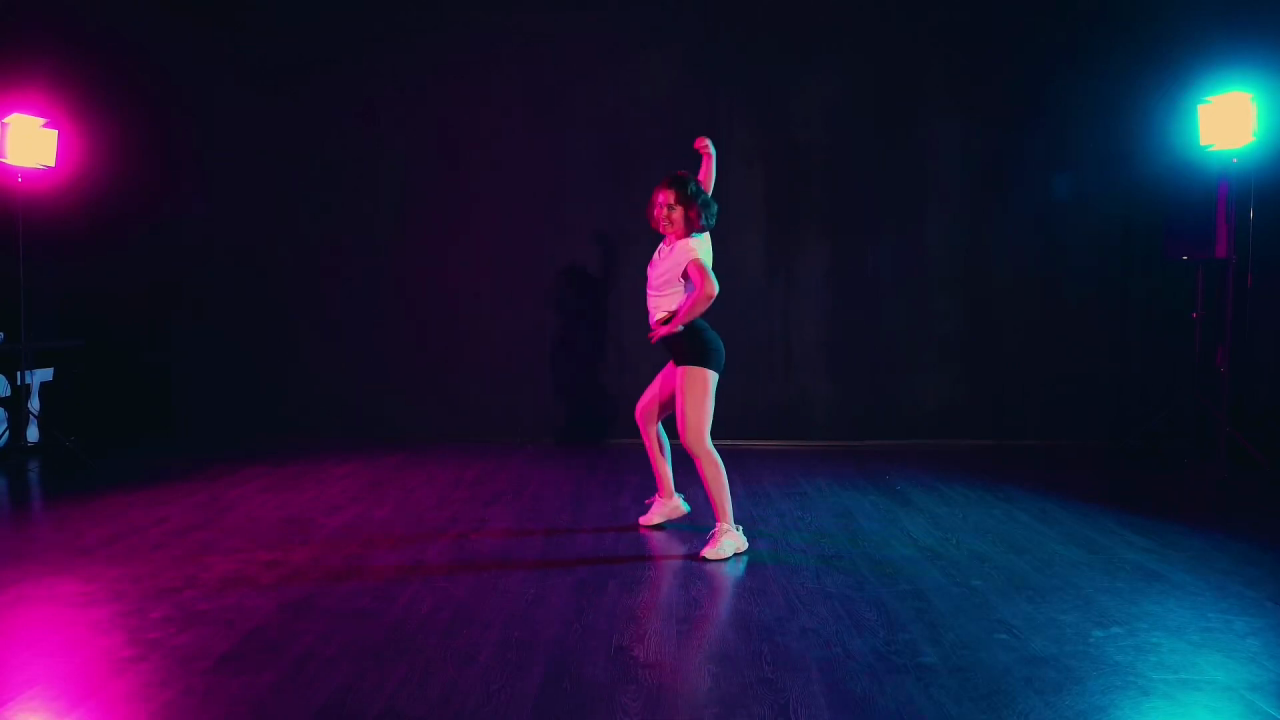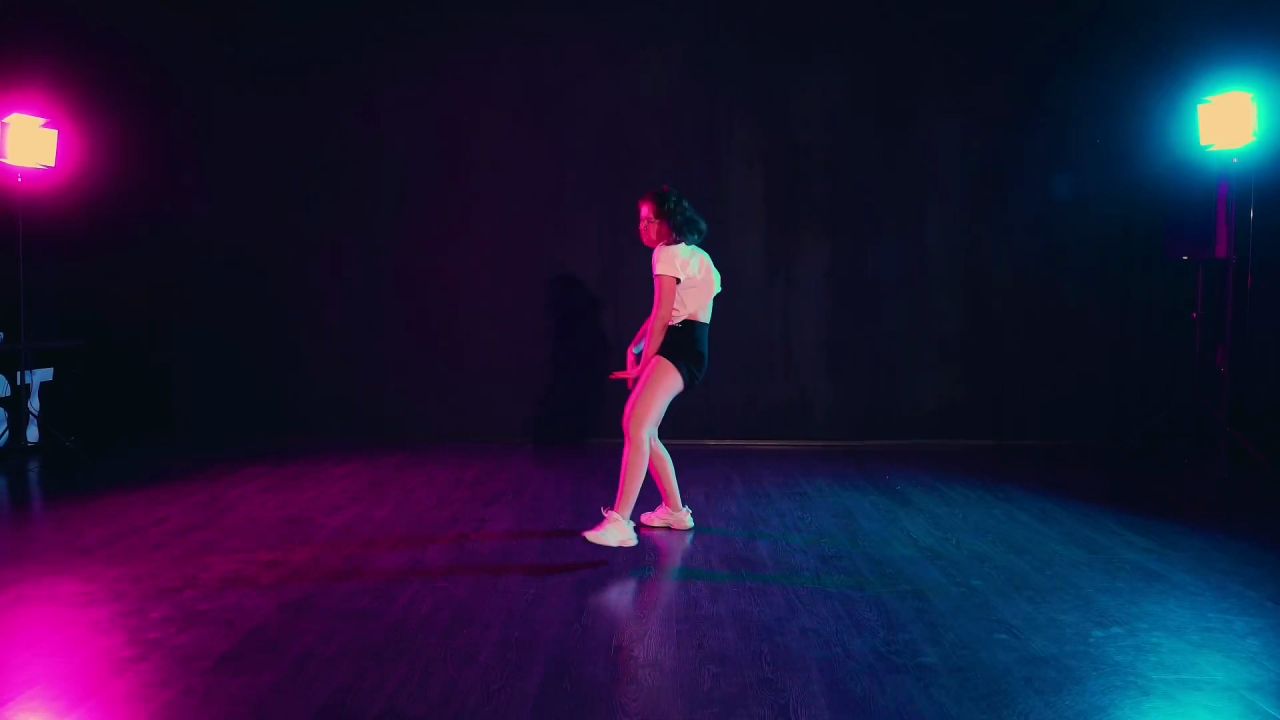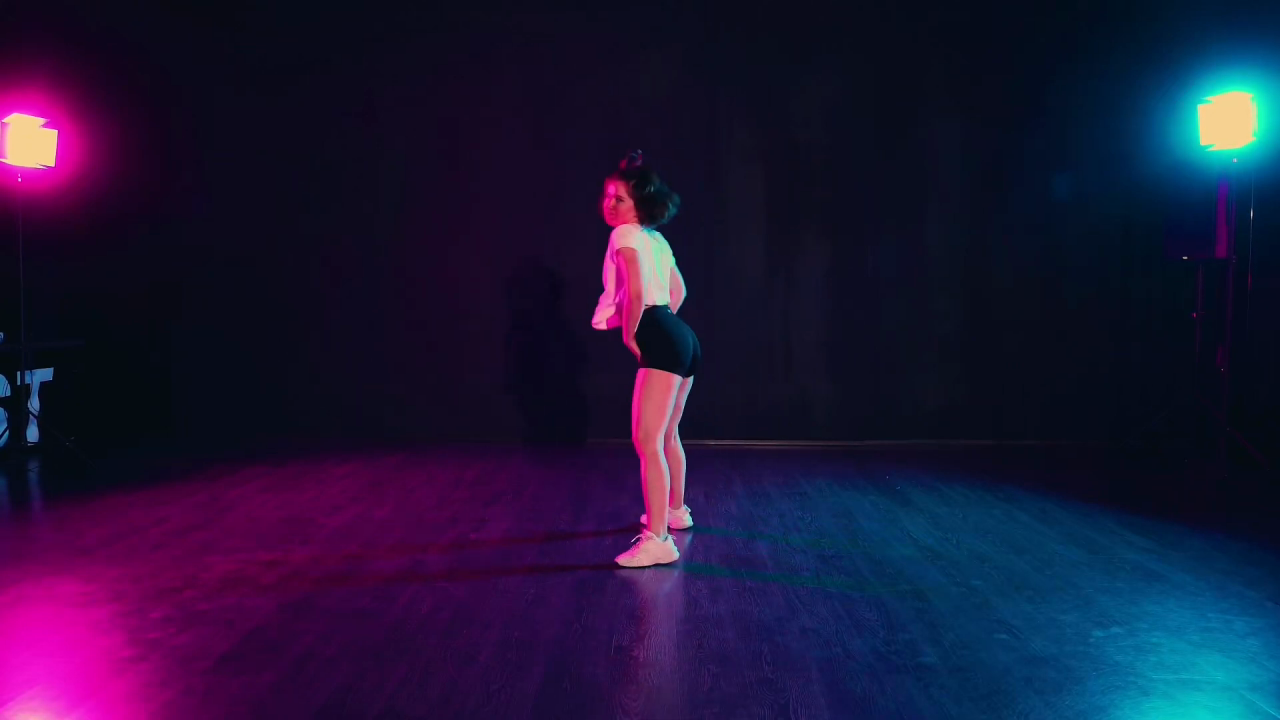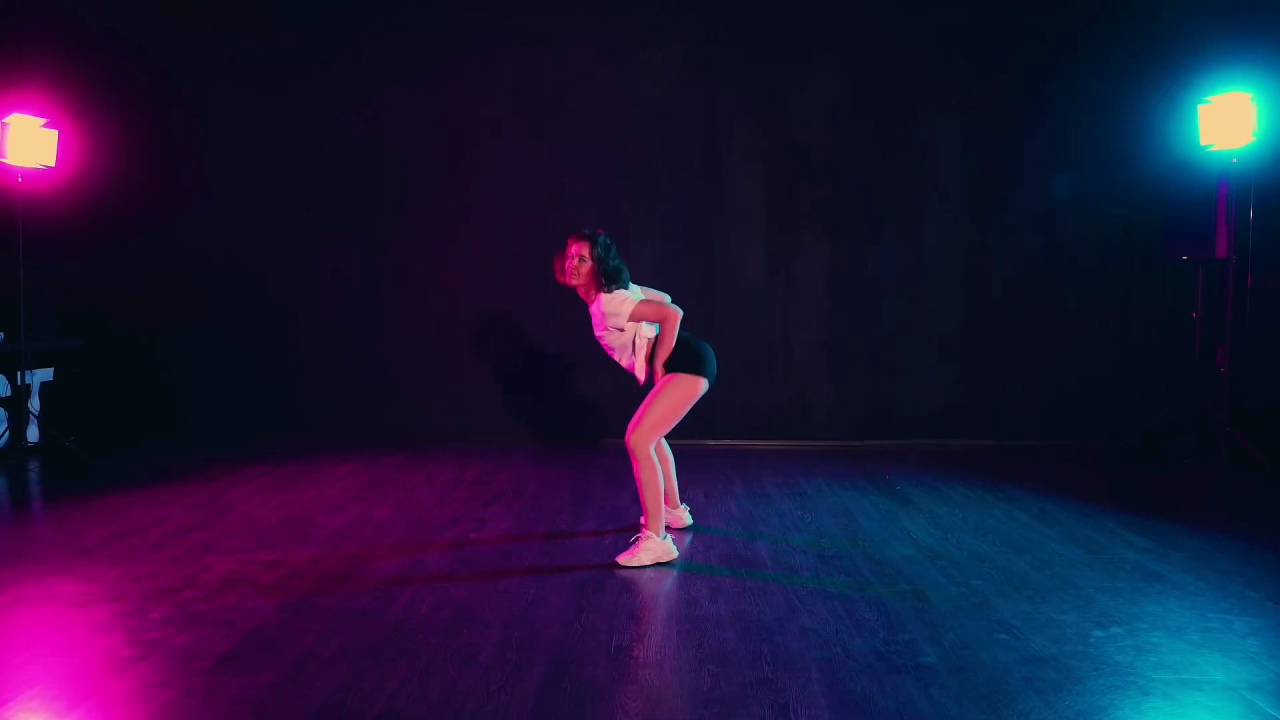
dt=0.4s
person 1, frame 1
left shoulder: (688, 248)
right shoulder: (679, 241)
left elbow: (709, 289)
right elbow: (703, 190)
left wrist: (677, 321)
right wrist: (708, 156)
left hip: (697, 348)
right hip: (686, 349)
left knee: (693, 439)
right knee: (646, 414)
left ankle: (728, 530)
right ankle: (668, 499)
person 1, frame 2
left shoulder: (668, 255)
right shoulder: (686, 252)
left elbow: (661, 317)
left wrist: (643, 365)
right wrist: (636, 345)
left hip: (681, 346)
right hip: (679, 345)
left knee: (635, 423)
right knee: (637, 428)
left ankle: (619, 521)
right ankle: (675, 510)
person 1, frame 3
left shoulder: (624, 237)
right shoulder: (655, 239)
left elbow: (636, 294)
left wrist: (630, 335)
left hip: (660, 342)
right hip: (682, 339)
left knee: (646, 440)
right knee: (666, 433)
left ankle: (657, 540)
right ankle: (676, 510)
person 1, frame 4
left shoulder: (610, 303)
right shoulder: (607, 296)
left elbow: (672, 313)
right elbow: (661, 303)
left wrist: (659, 363)
left hip: (688, 362)
right hip: (683, 360)
left knee: (637, 441)
right knee: (649, 434)
left ankle: (656, 541)
right ankle: (674, 509)
